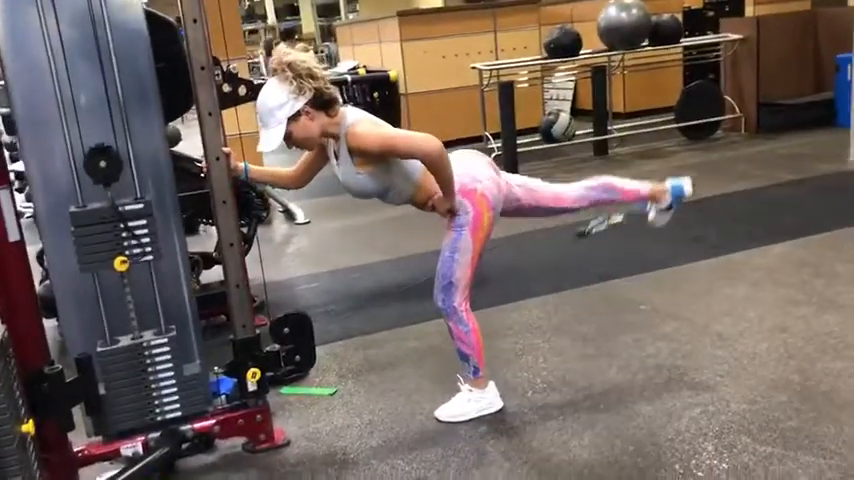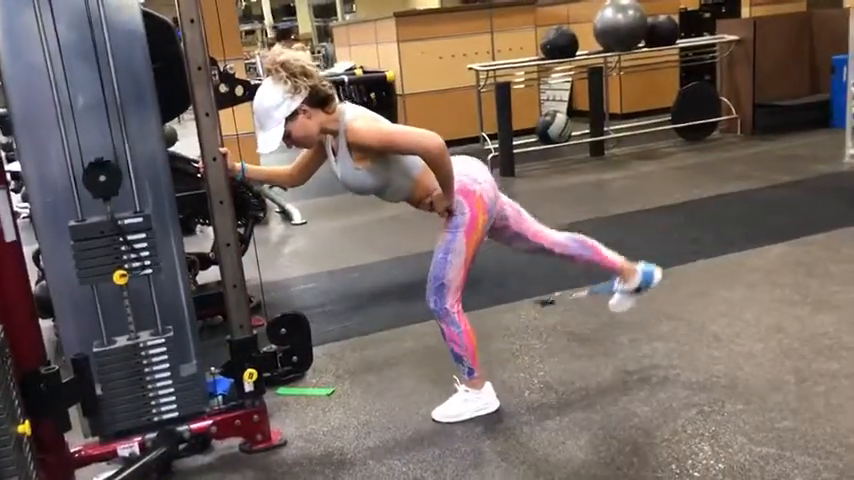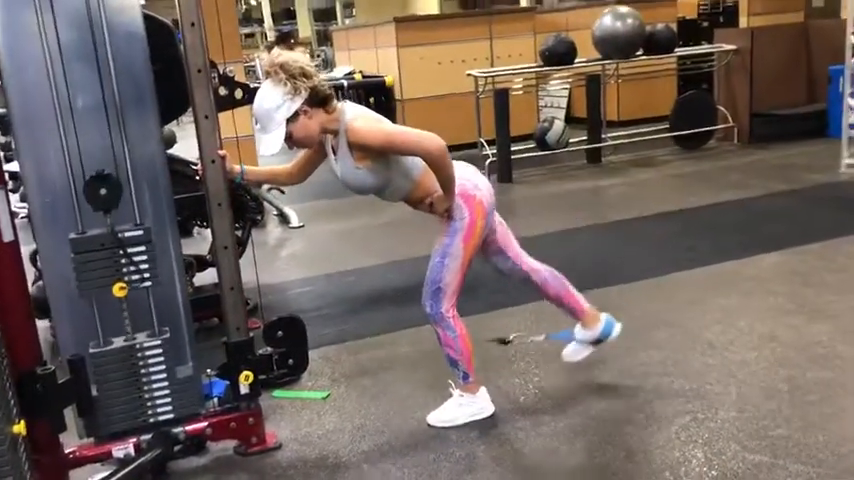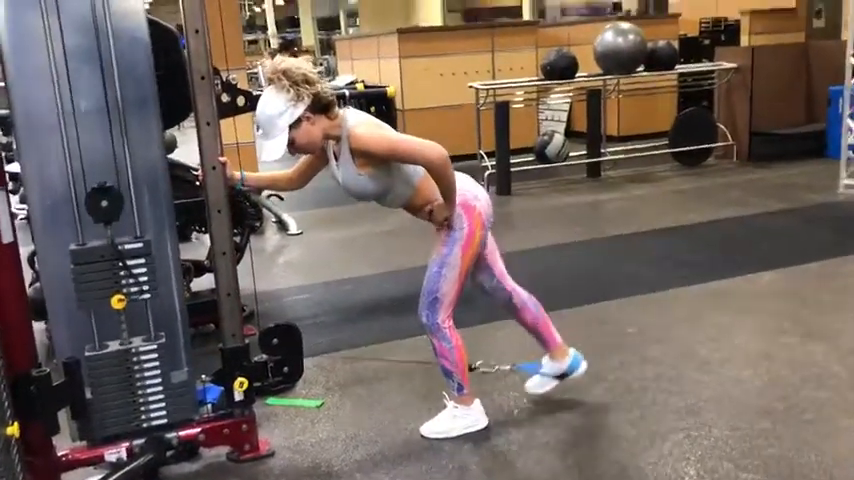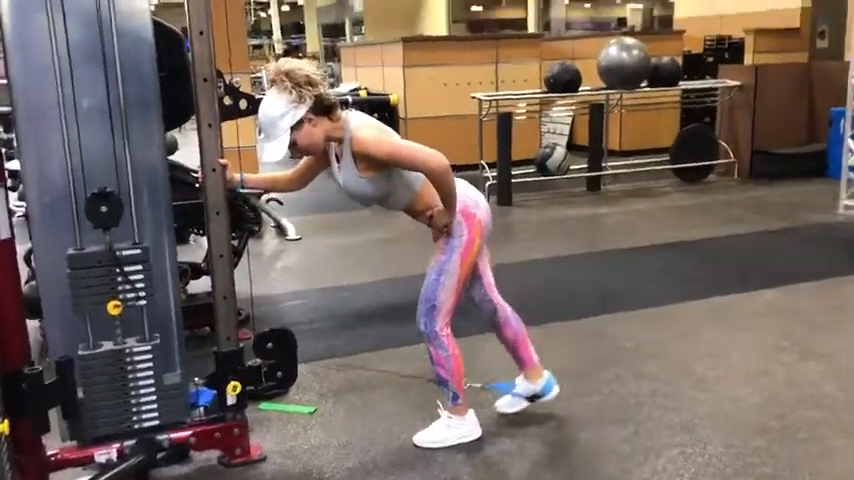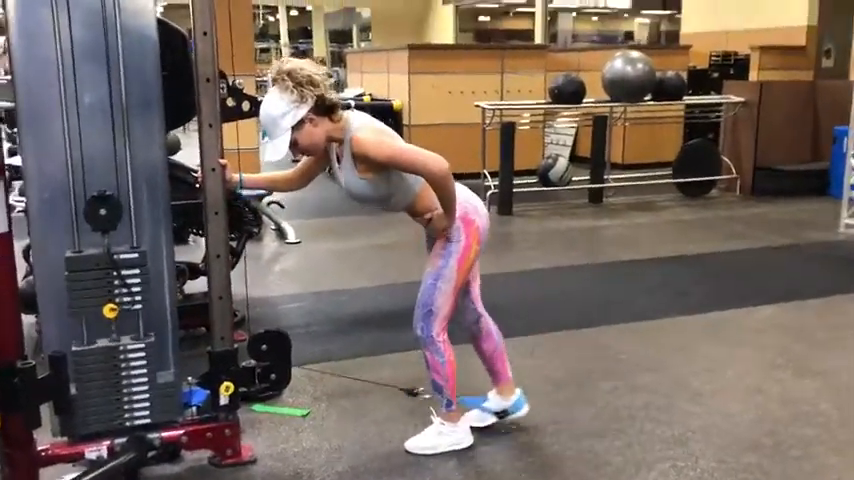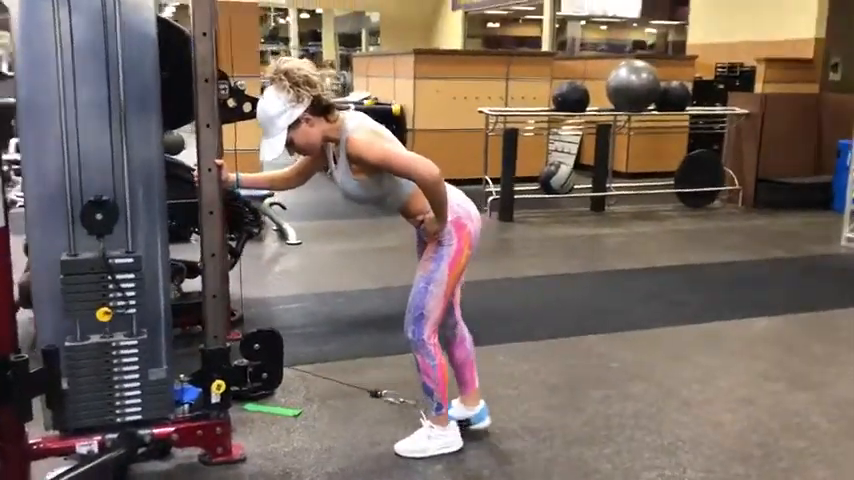
dt=0.2s
person 1, frame 1
left shoulder: (355, 133)
right shoulder: (329, 136)
left elbow: (430, 146)
right elbow: (295, 178)
left wrist: (448, 198)
right wrist: (243, 170)
left hip: (468, 193)
right hip: (469, 175)
left knee: (450, 301)
right knee: (571, 195)
left ankle: (480, 391)
right ankle: (658, 193)
person 1, frame 2
left shoulder: (354, 129)
right shoulder: (327, 133)
left elbow: (433, 143)
right elbow: (293, 176)
left wrist: (446, 196)
right wrist: (238, 169)
left hip: (464, 194)
right hip: (464, 184)
left knee: (442, 302)
right knee: (547, 240)
left ankle: (477, 392)
right ankle: (629, 273)
person 1, frame 3
left shoulder: (355, 128)
right shoulder: (328, 133)
left elbow: (433, 144)
right elbow: (294, 174)
left wrist: (448, 197)
right wrist: (238, 172)
left hip: (462, 198)
right hip: (460, 194)
left knee: (438, 305)
right knee: (521, 265)
left ankle: (472, 396)
right ankle: (592, 322)
person 1, frame 4
left shoulder: (357, 135)
right shoulder: (329, 139)
left elbow: (436, 154)
right elbow: (293, 180)
left wrist: (448, 206)
right wrist: (237, 178)
left hip: (462, 208)
right hip: (457, 208)
left knee: (434, 315)
right knee: (501, 287)
left ankle: (466, 409)
right ankle: (561, 357)
person 1, frame 5
left shoulder: (360, 137)
right shoulder: (331, 142)
left elbow: (437, 163)
right elbow: (293, 181)
left wrist: (448, 212)
right wrist: (237, 180)
left hip: (461, 215)
right hip: (454, 216)
left knee: (432, 322)
right knee: (488, 300)
left ankle: (460, 419)
right ankle: (535, 378)
person 1, frame 6
left shoulder: (361, 139)
right shoulder: (332, 141)
left elbow: (437, 167)
right elbow: (295, 179)
left wrist: (448, 216)
right wrist: (236, 180)
left hip: (460, 219)
right hip: (445, 220)
left knee: (429, 326)
right knee: (471, 312)
left ankle: (453, 425)
right ankle: (507, 395)
person 1, frame 7
left shoulder: (357, 140)
right shoulder: (329, 141)
left elbow: (429, 173)
right elbow: (292, 178)
left wrist: (440, 221)
right wrist: (232, 179)
left hip: (452, 222)
right hip: (434, 222)
left knee: (420, 329)
right knee: (446, 319)
left ankle: (441, 429)
right ankle: (470, 404)
